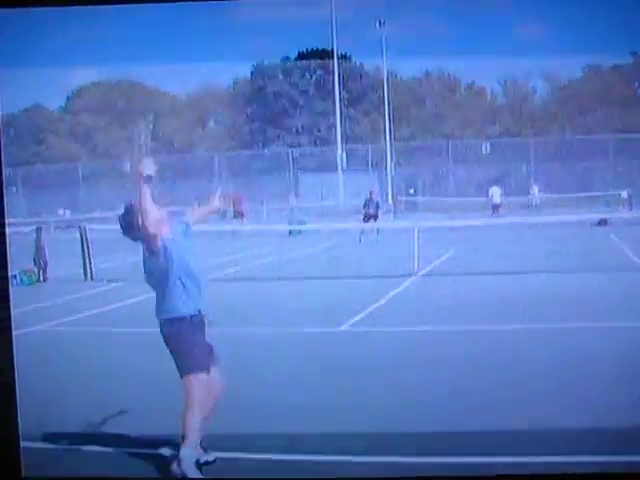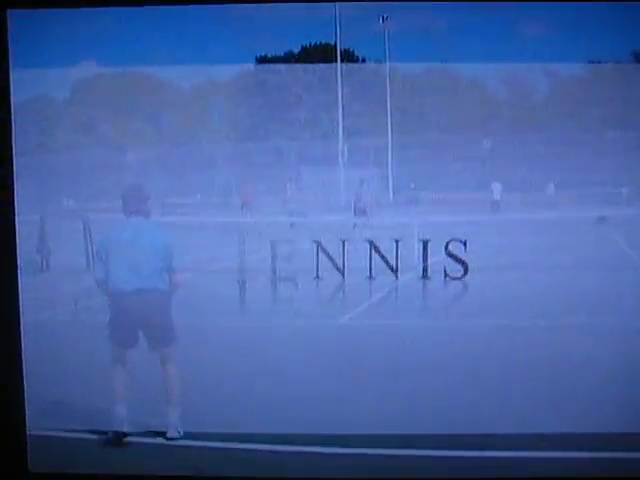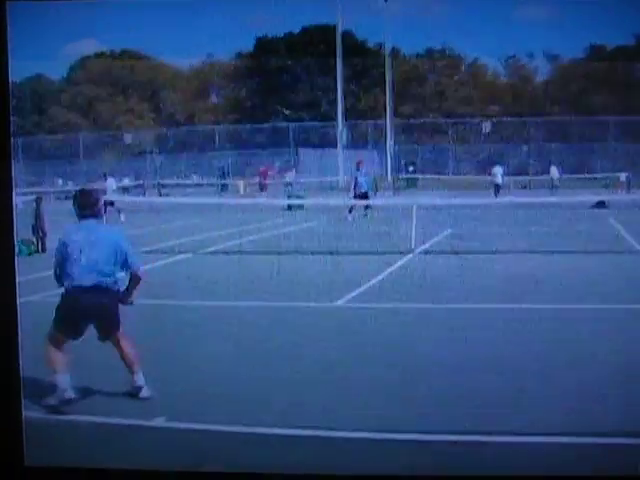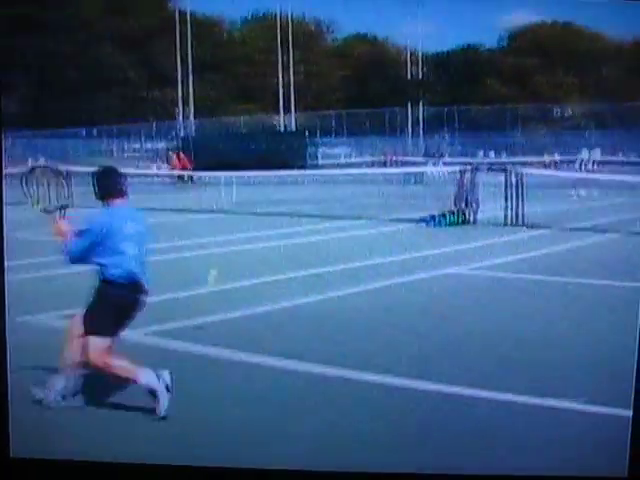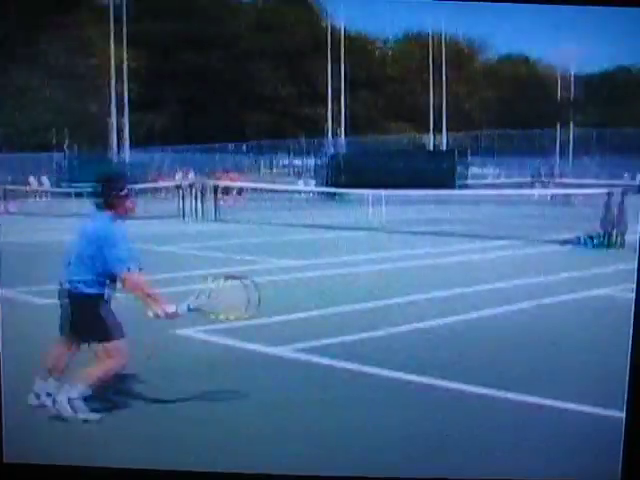
dt=1s
person 1, frame 1
left shoulder: (167, 242)
right shoulder: (156, 249)
left elbow: (185, 221)
right elbow: (149, 231)
left wrist: (209, 207)
right wrist: (145, 181)
left hip: (190, 321)
right hip: (181, 324)
left knee: (213, 387)
right knee: (197, 391)
left ankle: (191, 450)
person 1, frame 2
left shoulder: (110, 237)
right shoulder: (158, 233)
left elbow: (100, 280)
right elbow: (173, 281)
left hip: (122, 303)
right hip: (152, 300)
left knee: (119, 362)
right knee: (168, 361)
left ankle: (119, 420)
right ankle: (173, 425)
person 1, frame 3
left shoulder: (67, 237)
right shoulder: (114, 234)
left elbow: (59, 277)
right elbow: (136, 274)
right wrist: (126, 294)
left hip: (76, 298)
right hip: (108, 297)
left knee: (54, 344)
right knee: (117, 339)
left ankle: (64, 388)
right ankle: (140, 384)
person 1, frame 4
left shoulder: (103, 219)
right shoulder: (137, 217)
left elbow: (73, 251)
left wrist: (64, 231)
right wrist: (74, 234)
left hip: (115, 290)
right hip: (133, 290)
left knee: (95, 356)
right knee: (80, 327)
left ankle: (153, 380)
right ankle: (61, 387)
person 1, frame 5
left shoulder: (95, 224)
right shoulder: (111, 230)
right elbow: (127, 275)
right wrist: (157, 303)
left hip: (74, 294)
right hip: (87, 298)
left knee: (69, 343)
right knee: (117, 356)
left ankle: (42, 390)
right ankle: (70, 398)
